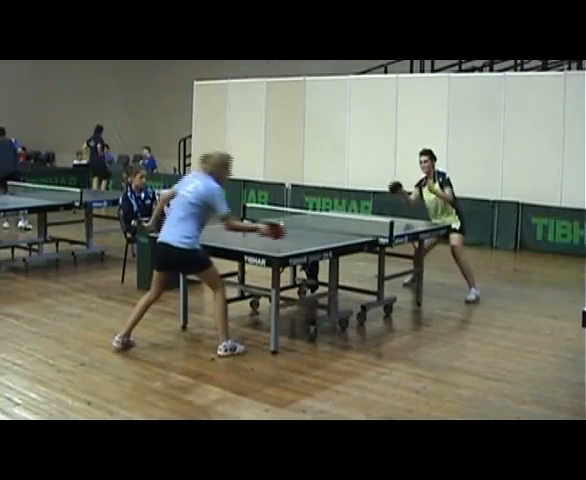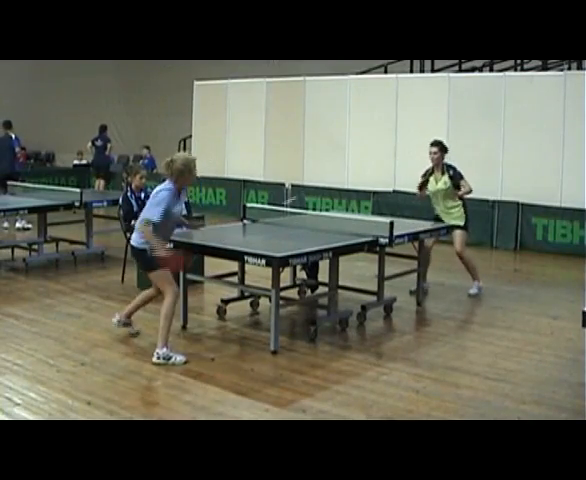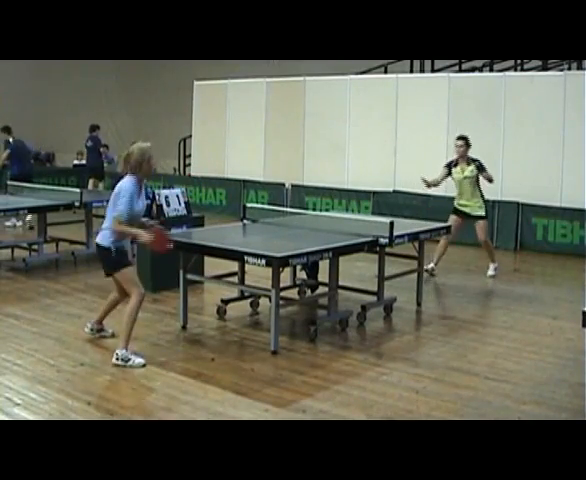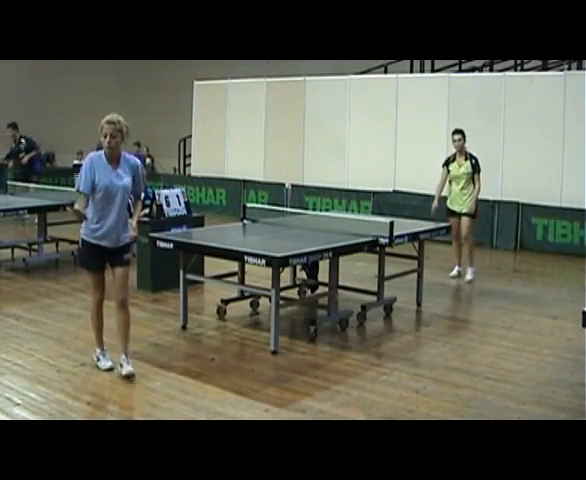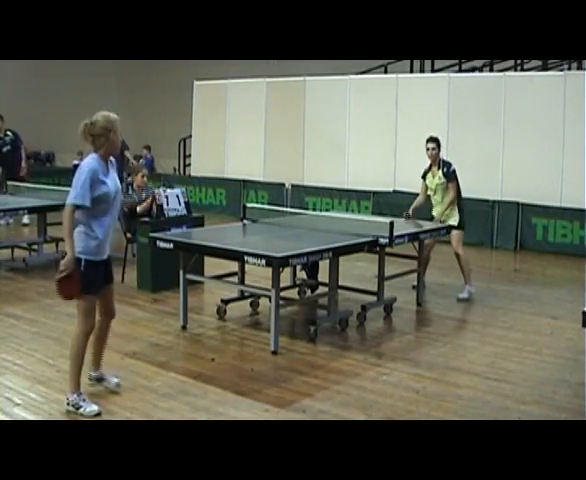
dt=1s
person 1, frame 1
left shoulder: (191, 178)
right shoulder: (214, 188)
left elbow: (164, 197)
right elbow: (229, 224)
left wrist: (153, 221)
right wrist: (257, 228)
left hip: (165, 243)
right hip: (186, 247)
left knee: (154, 292)
right knee: (219, 288)
left ankle: (123, 337)
right ankle: (225, 344)
person 1, frame 2
left shoulder: (179, 190)
right shoulder: (165, 194)
right elbow: (143, 227)
left wrist: (187, 223)
right wrist: (159, 246)
left hip: (145, 245)
right hip: (146, 246)
left knee: (158, 289)
right knee: (171, 292)
left ankle: (123, 317)
right ankle: (161, 351)
person 1, frame 3
left shoulder: (138, 184)
right shoulder: (128, 188)
right elbow: (116, 226)
left wrist: (146, 226)
right wrist: (138, 234)
left hip: (114, 246)
right hip: (111, 246)
left knee: (123, 292)
right knee: (137, 293)
left ankle: (95, 325)
right ankle: (122, 352)
person 1, frame 4
left shoulder: (133, 164)
right shoulder: (92, 162)
left elbow: (138, 199)
right elbow: (83, 197)
left wrist: (135, 221)
right wrist: (79, 209)
left hip: (120, 240)
right hip: (93, 239)
left knee: (122, 299)
right knee: (98, 297)
left ankle: (125, 356)
right ankle: (99, 350)
person 1, frame 5
left shoulder: (110, 163)
right shoulder: (90, 167)
right elbow: (70, 211)
right wrist: (70, 253)
left hip: (101, 253)
right hip: (85, 255)
left knee: (108, 314)
right knee: (85, 325)
left ankle: (96, 371)
right ankle: (73, 395)
person 2, frame 1
left shoulder: (442, 176)
right shoulder: (422, 182)
left elbow: (450, 199)
right elbow: (412, 200)
left wrist: (434, 190)
right wrist: (402, 192)
left hip: (453, 220)
right hip: (436, 222)
left knee: (457, 253)
left ankle: (473, 290)
right ankle: (416, 277)
person 2, frame 2
left shoulder: (451, 171)
right shoulder: (428, 174)
left elbow: (468, 188)
right elbow: (422, 194)
left wrist: (458, 194)
right wrist: (421, 190)
left hip: (458, 215)
right hip: (441, 216)
left knee: (459, 251)
right knee: (425, 247)
left ankle: (477, 282)
right ankle: (423, 283)
person 2, frame 3
left shoulder: (475, 163)
right shoulder: (451, 165)
left elbow: (490, 180)
right elbow: (439, 180)
left wrist: (487, 177)
right wrist: (430, 183)
left hip: (477, 206)
right hip: (460, 206)
left knee: (483, 239)
right knee: (447, 235)
left ankle: (493, 264)
right ankle: (433, 265)
person 2, frame 4
left shoulder: (472, 160)
right shoulder: (449, 161)
left elbow: (477, 183)
right elbow: (442, 182)
left wrist: (474, 202)
right wrist: (436, 200)
left hip: (468, 202)
right hip: (453, 203)
left knee: (465, 235)
right knee: (455, 236)
left ankle: (471, 268)
right ankle: (458, 266)
person 2, frame 5
left shoulder: (448, 168)
right shoulder: (426, 172)
left elbow: (453, 194)
right elbow: (422, 195)
left wrist: (441, 213)
right wrist: (412, 209)
left hip: (453, 213)
right hip: (436, 213)
left knee: (457, 248)
right knee: (426, 245)
left ankle: (469, 287)
right ankle: (421, 278)
